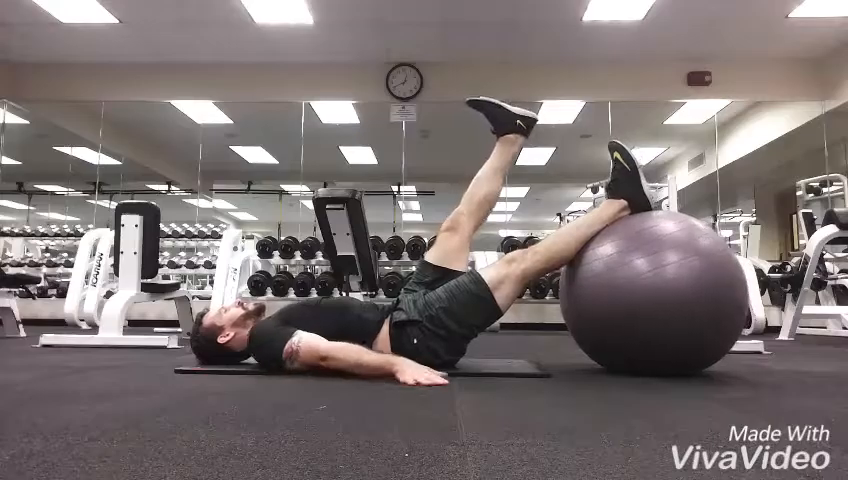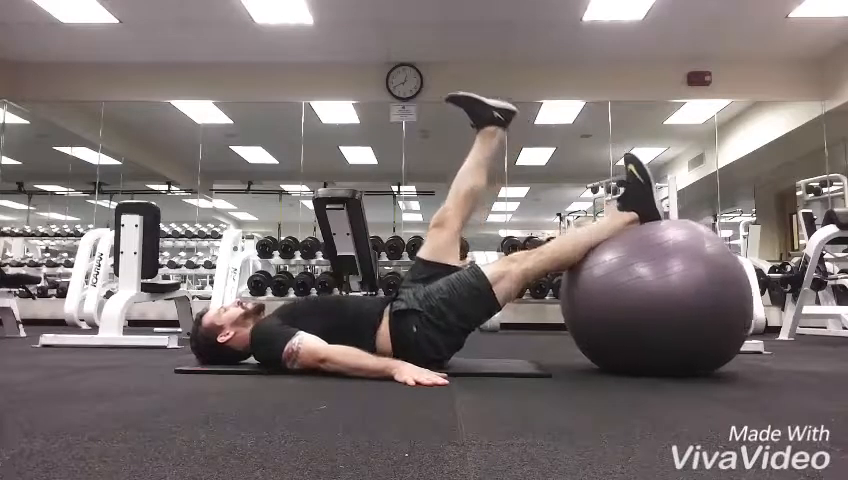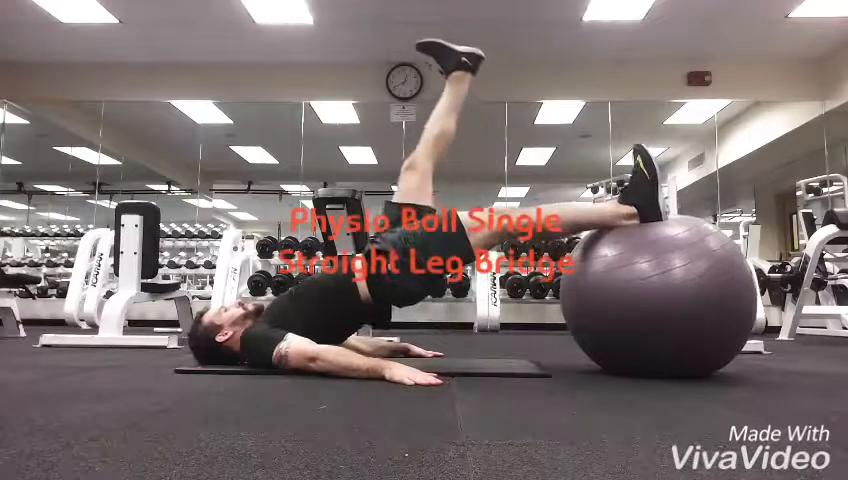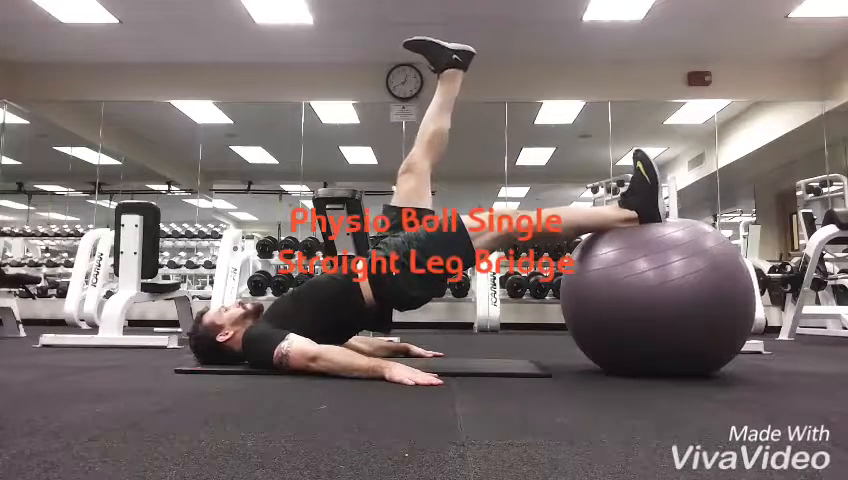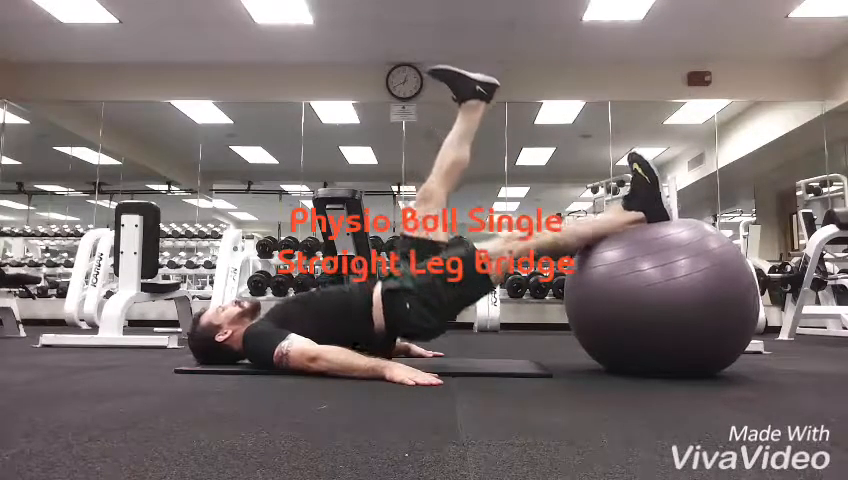
dt=0.5s
person 1, frame 1
left shoulder: (277, 326)
right shoulder: (265, 340)
right elbow: (325, 353)
right wrist: (397, 364)
left hip: (403, 312)
right hip: (414, 335)
left knee: (457, 225)
right knee: (519, 262)
left ankle: (510, 136)
right ankle: (620, 203)
person 1, frame 2
left shoulder: (276, 327)
right shoulder: (265, 338)
right elbow: (323, 355)
right wrist: (396, 365)
left hip: (405, 310)
right hip: (413, 326)
left knee: (445, 223)
right knee: (522, 263)
right ankle: (629, 214)
person 1, frame 3
left shoulder: (269, 324)
right shoulder: (257, 341)
left elbow: (338, 339)
right elbow: (313, 357)
right wrist: (388, 369)
left hip: (383, 261)
right hip: (392, 268)
left knee: (416, 167)
right knee: (505, 219)
left ankle: (458, 76)
right ankle: (629, 210)
person 1, frame 4
left shoulder: (269, 325)
right shoulder: (259, 341)
left elbow: (340, 340)
right elbow: (313, 357)
right wrist: (387, 368)
left hip: (387, 261)
right hip: (398, 272)
left knee: (415, 169)
right knee: (510, 223)
left ankle: (450, 72)
right ankle: (631, 212)
person 1, frame 5
left shoulder: (269, 325)
right shoulder: (258, 340)
right elbow: (313, 356)
right wrist: (387, 367)
left hip: (395, 290)
right hip: (407, 303)
left knee: (431, 196)
right knee: (517, 242)
left ankle: (472, 103)
right ankle: (636, 215)
